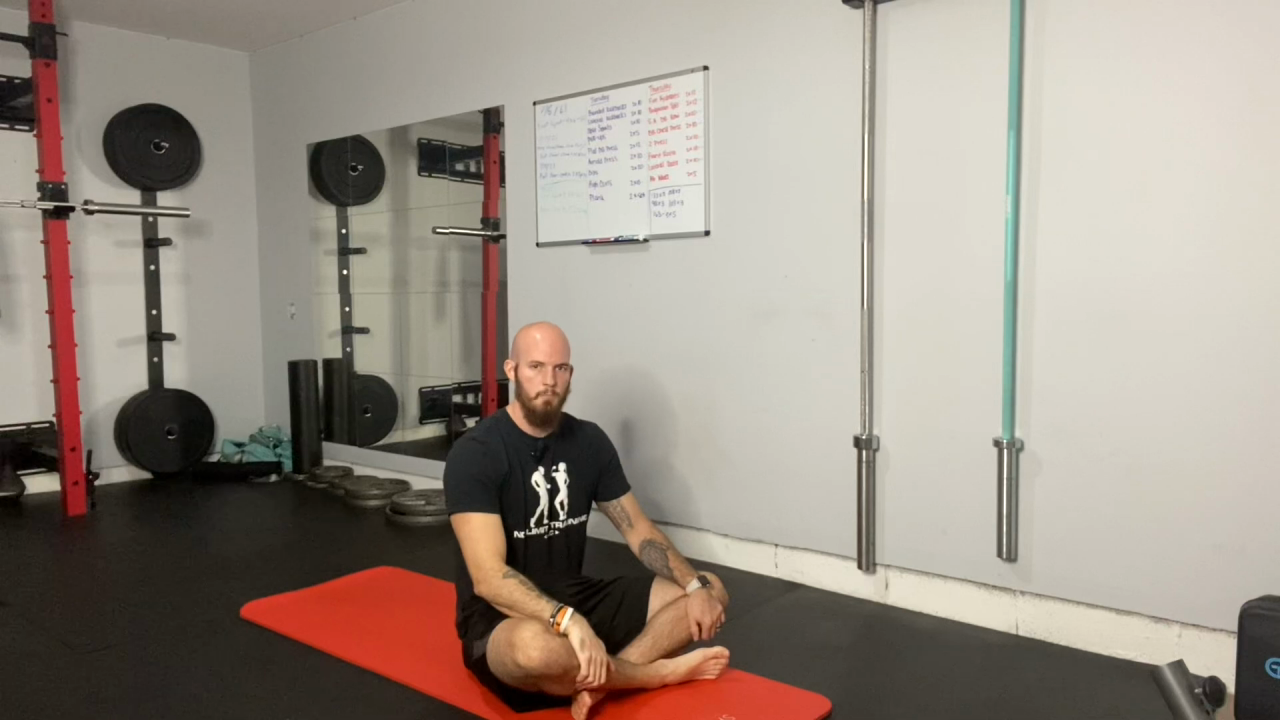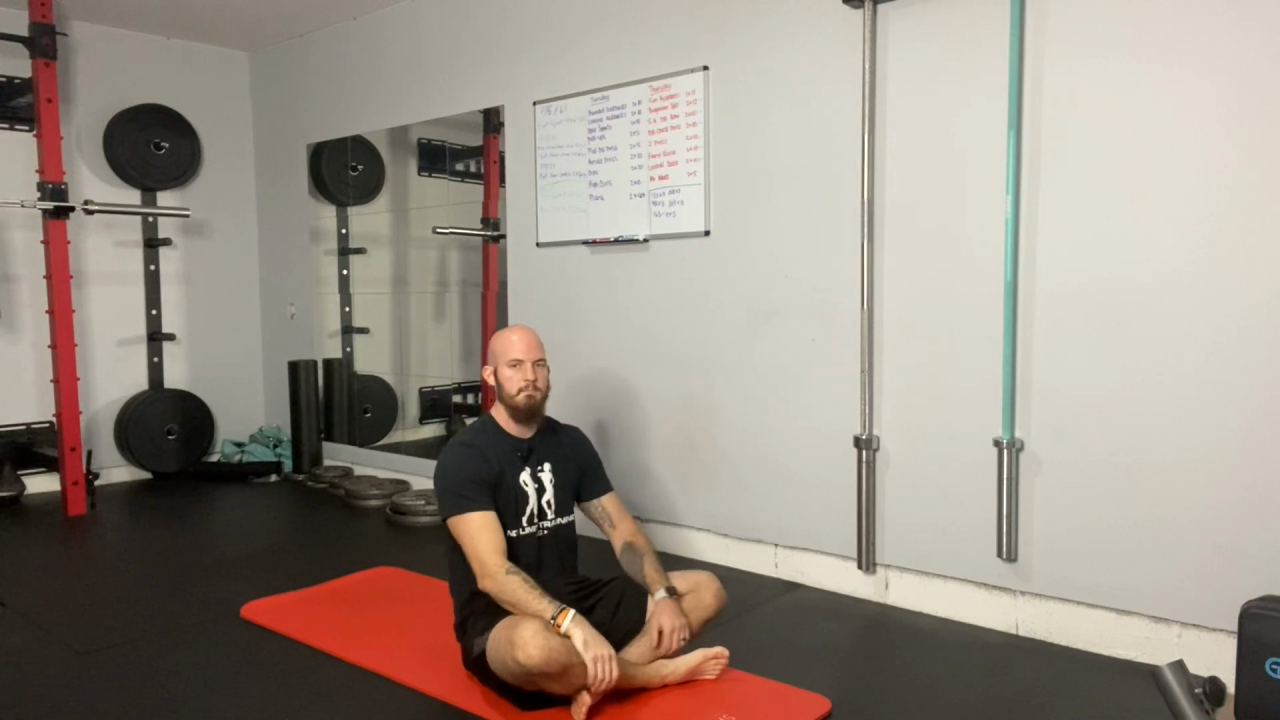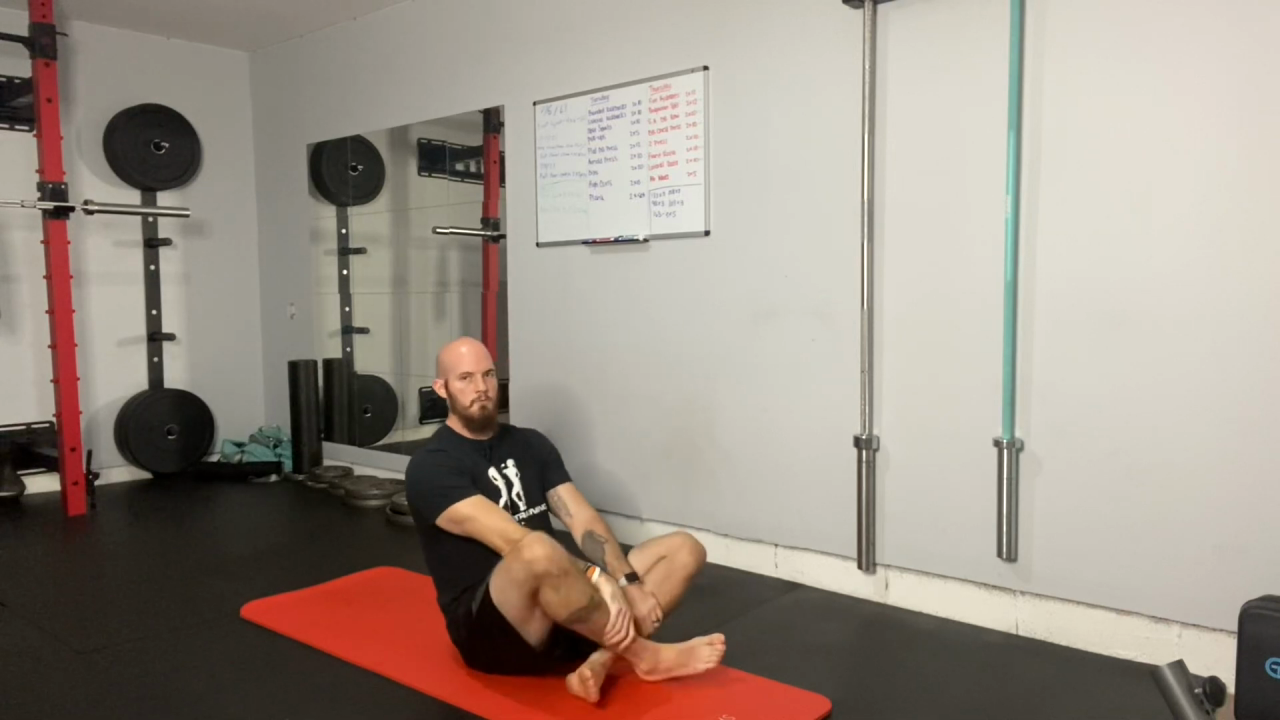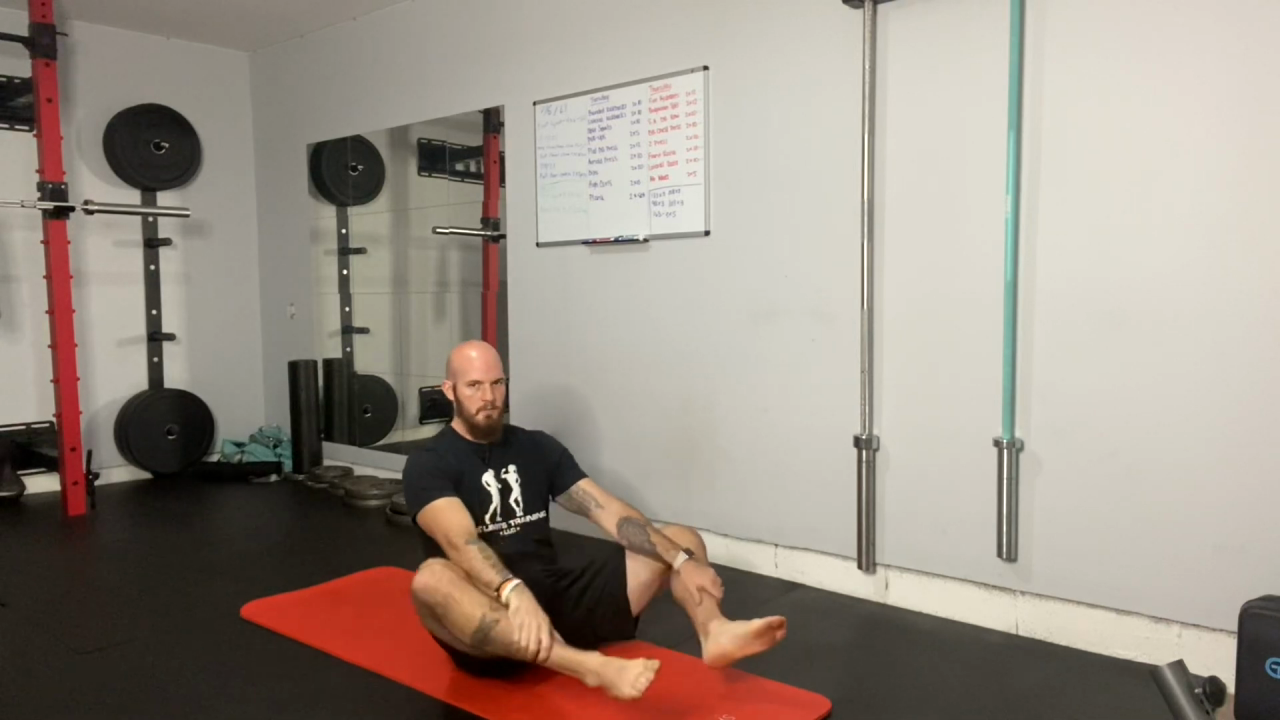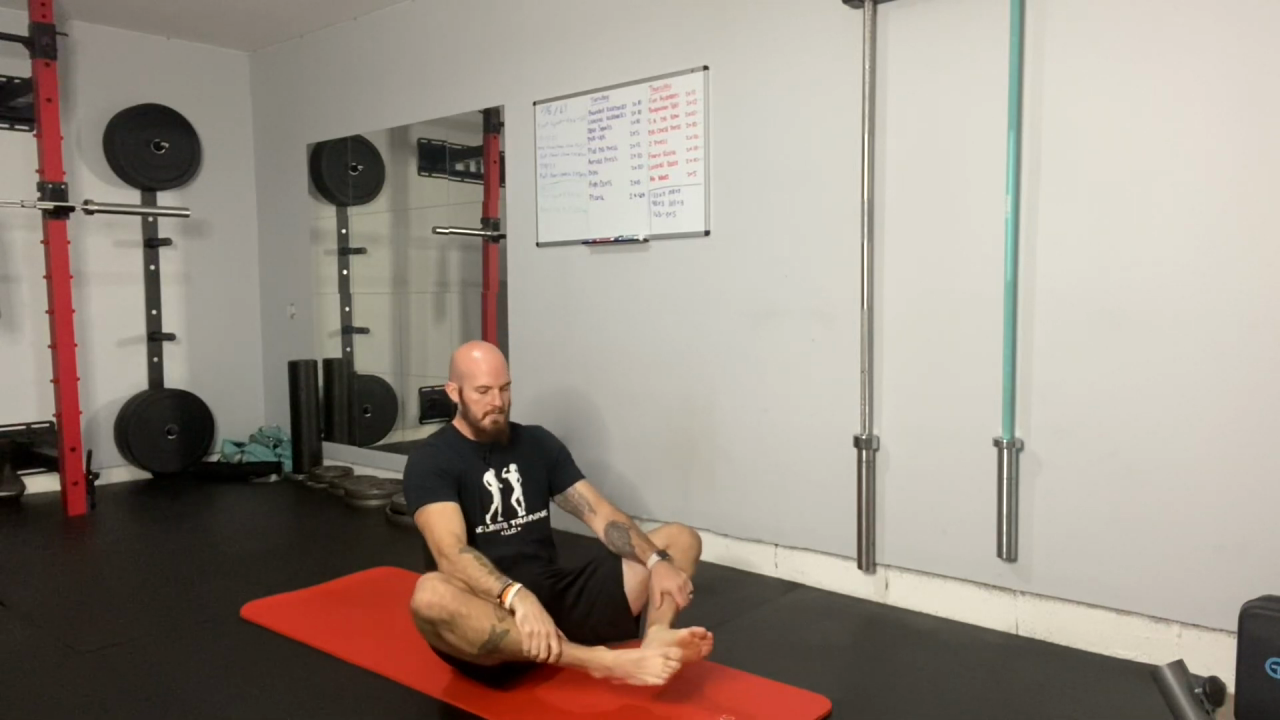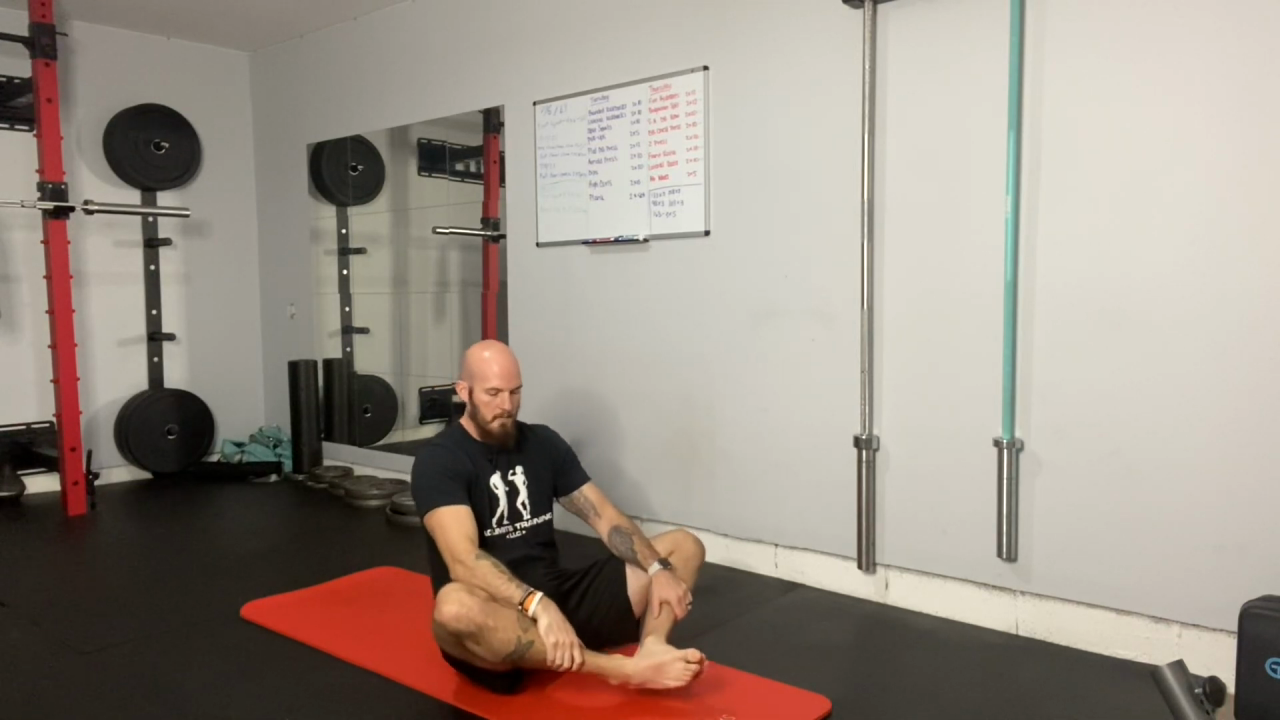
dt=0.7s
person 1, frame 1
left shoulder: (589, 441)
right shoulder: (476, 453)
left elbow: (638, 528)
right elbow: (488, 577)
left wrist: (695, 585)
right wrist: (568, 621)
left hip: (575, 595)
right hip: (502, 616)
left knee: (710, 592)
right knee: (535, 648)
left ankle: (600, 678)
right ankle: (658, 671)
person 1, frame 2
left shoulder: (570, 442)
right shoulder: (465, 456)
left elbow: (622, 528)
right elbow: (492, 573)
left wrist: (665, 594)
right wrist: (571, 624)
left hip: (570, 595)
right hip: (498, 619)
left knee: (706, 591)
right knee: (536, 645)
left ankle: (599, 679)
right ankle: (655, 672)
person 1, frame 3
left shoulder: (530, 443)
right shoulder: (431, 466)
left elbow: (582, 520)
right elbow: (510, 538)
left wrist: (629, 584)
right wrist: (597, 581)
left hip: (555, 607)
right hip: (489, 625)
left knee: (684, 549)
right knee: (538, 551)
left ankle: (598, 662)
right ankle: (646, 655)
person 1, frame 4
left shoulder: (537, 446)
right shoulder: (428, 465)
left elbow: (609, 512)
right elbow: (461, 544)
left wrist: (682, 560)
right wrist: (514, 592)
left hip: (555, 595)
right hip: (485, 621)
left knee: (680, 539)
right knee: (432, 578)
left ankle: (715, 635)
right ankle: (593, 666)
person 1, frame 5
left shoulder: (537, 442)
right shoulder: (431, 460)
left elbow: (601, 515)
right elbow: (452, 554)
left wrist: (658, 561)
right wrist: (517, 597)
left hip: (557, 594)
right hip: (490, 614)
left knee: (681, 538)
right knee: (430, 596)
left ankle: (656, 641)
right ankle: (599, 661)
person 1, frame 6
left shoulder: (543, 442)
right shoulder: (439, 461)
left elbow: (606, 517)
right elbow: (464, 560)
left wrist: (659, 568)
right wrist: (538, 606)
left hip: (558, 593)
right hip: (494, 618)
left knee: (683, 546)
right knee: (454, 607)
left ankle: (651, 650)
right ankle: (618, 667)
